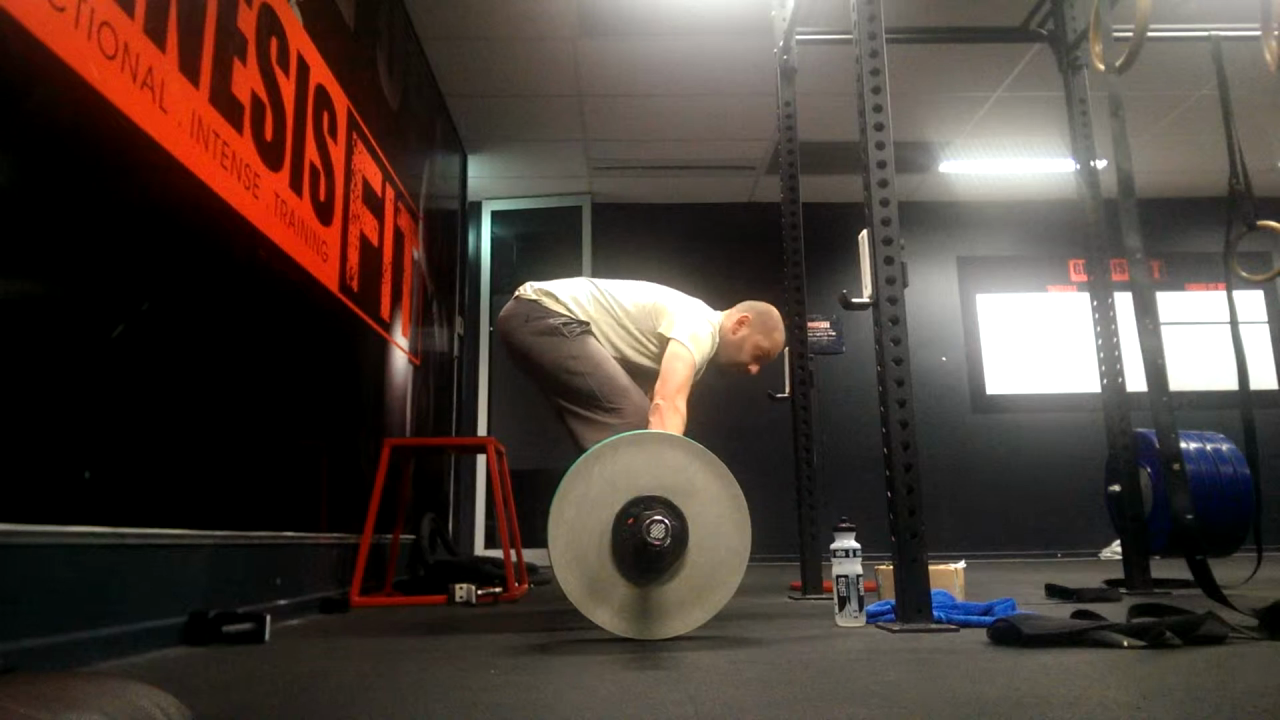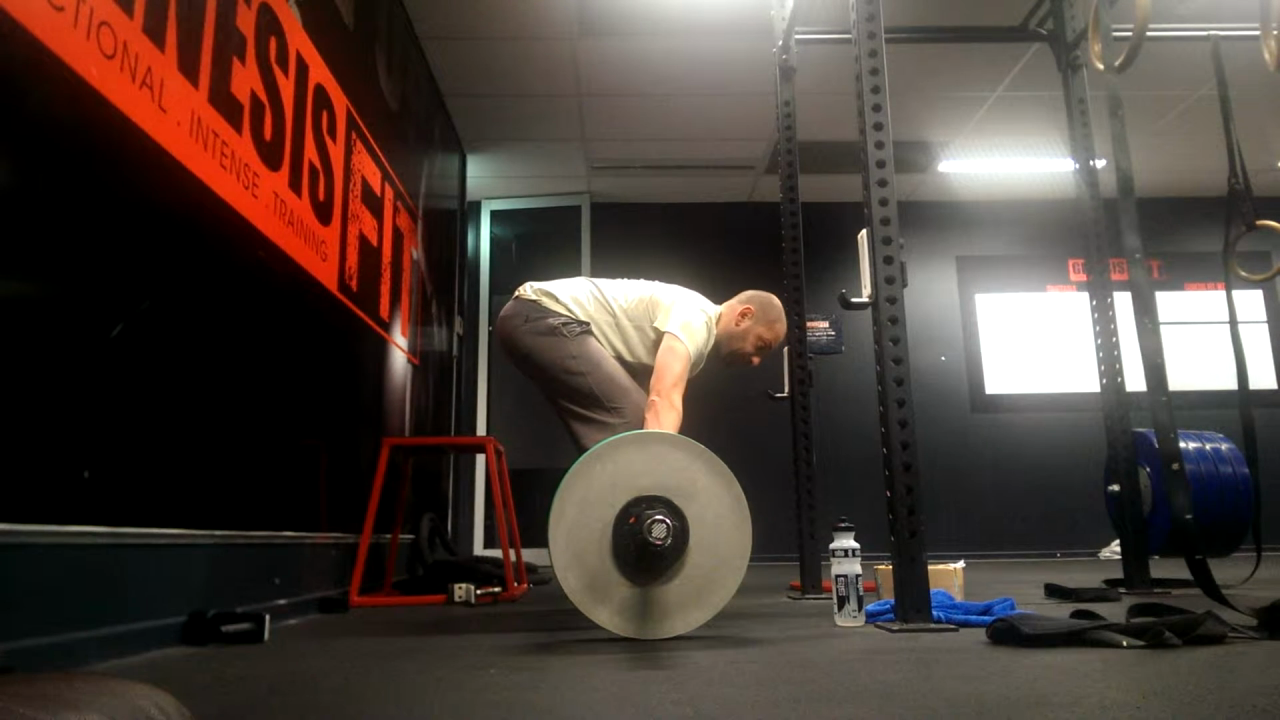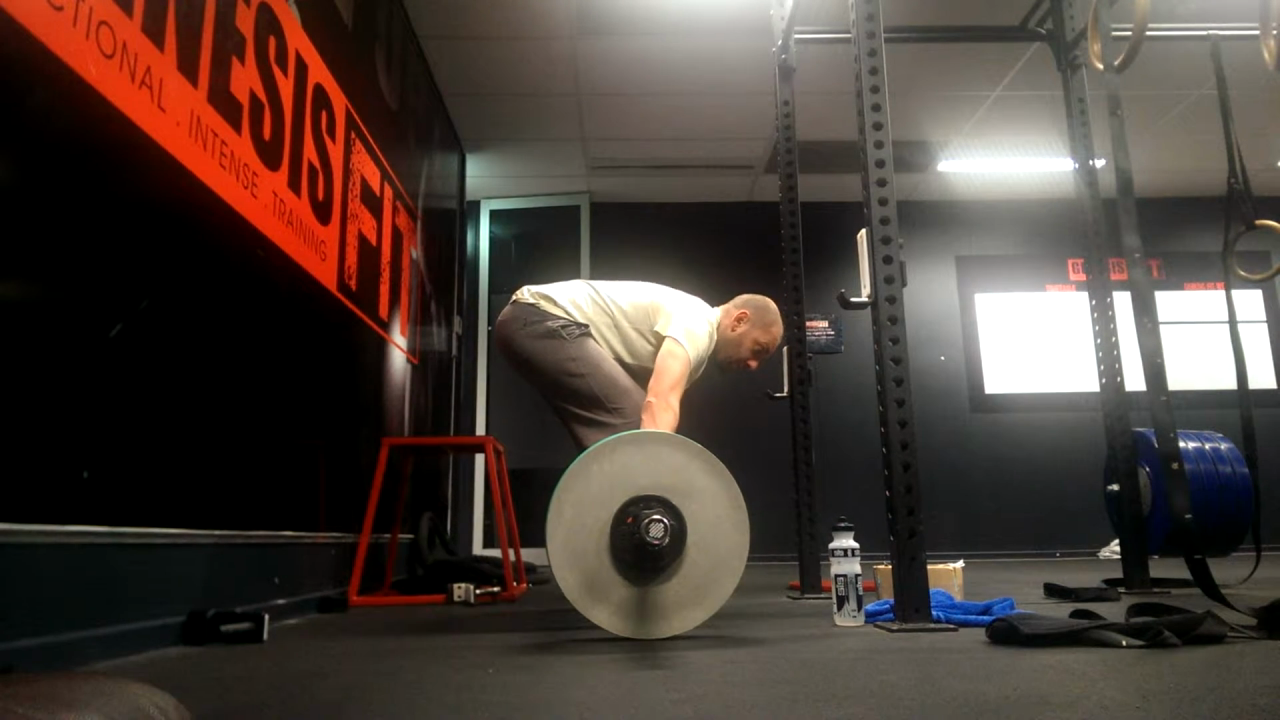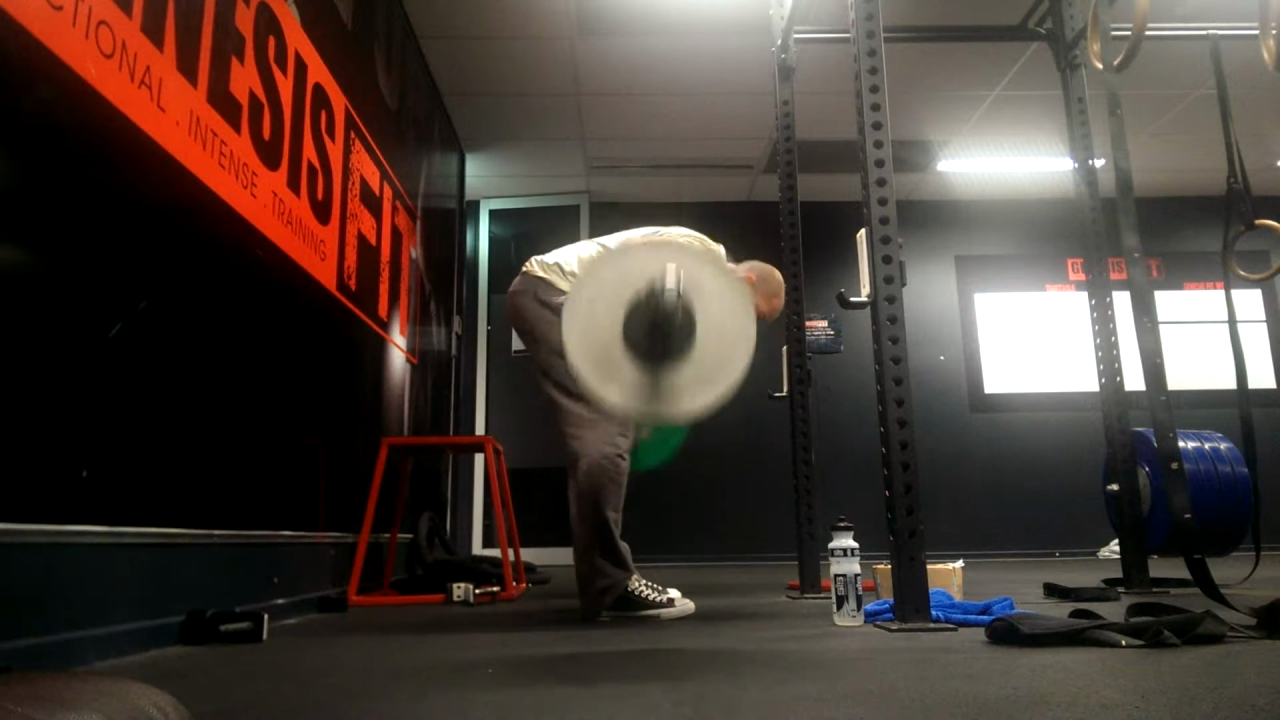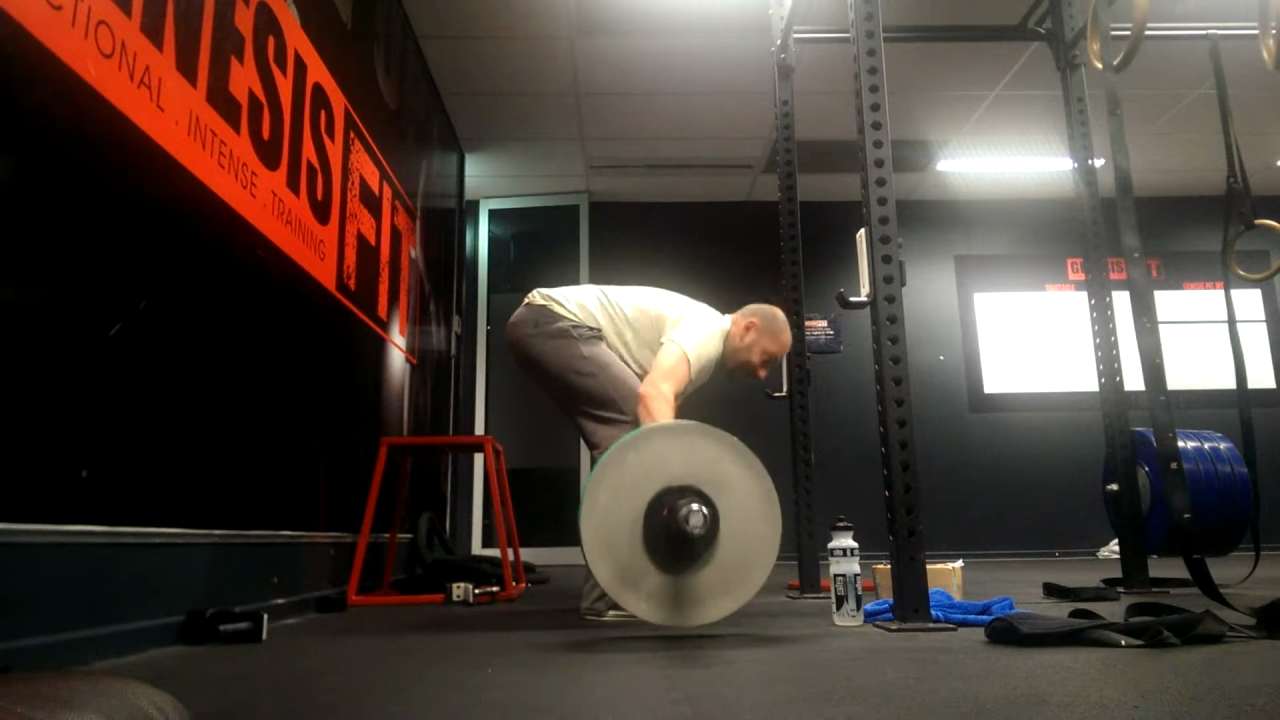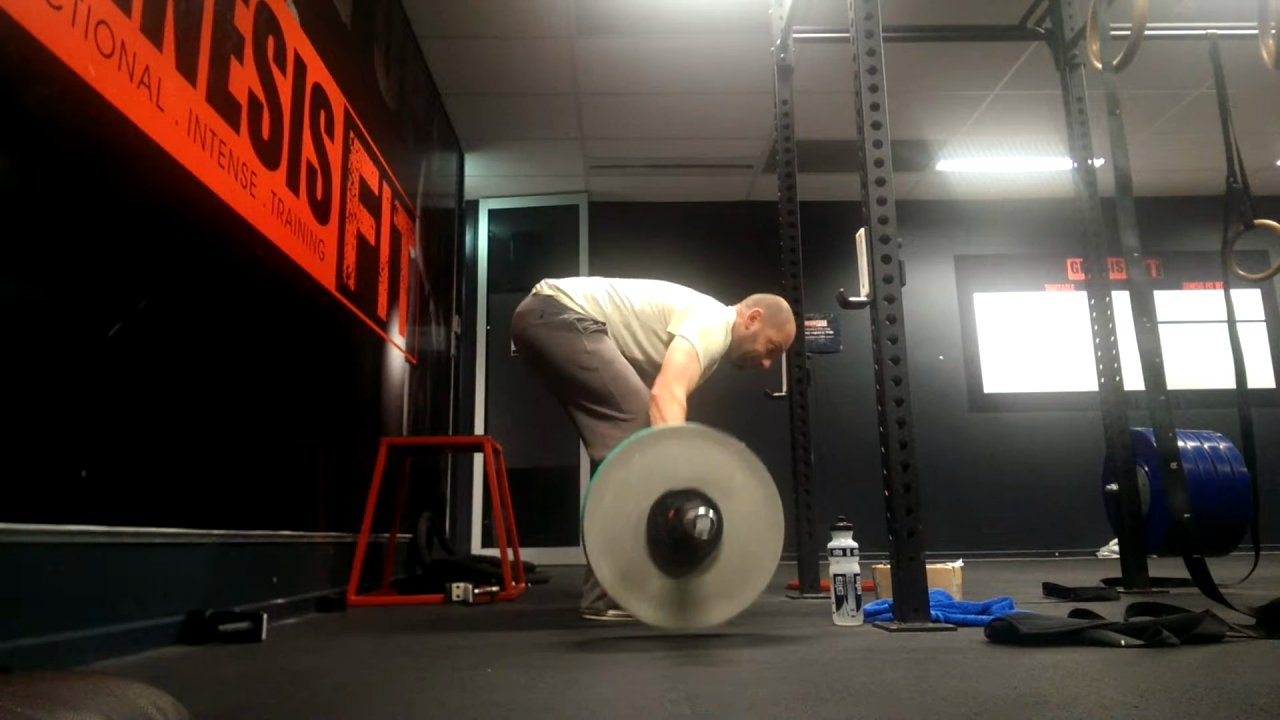
dt=0.7s
person 1, frame 1
left shoulder: (687, 354)
right shoulder: (699, 326)
left elbow: (658, 409)
right elbow: (667, 406)
left hip: (533, 318)
right hip: (541, 314)
left knee: (628, 424)
right knee: (628, 424)
person 1, frame 2
left shoulder: (696, 340)
right shoulder: (695, 317)
left elbow: (658, 400)
right elbow: (663, 400)
left hip: (530, 320)
right hip: (540, 315)
left knee: (625, 426)
right knee: (629, 423)
person 1, frame 3
left shoulder: (692, 343)
right shoulder: (697, 324)
right elbow: (660, 403)
left hip: (528, 322)
right hip: (540, 319)
left knee: (623, 425)
right knee: (629, 424)
person 1, frame 4
right shoulder: (706, 256)
left hip: (547, 295)
right hip: (547, 291)
left knee: (605, 423)
right knee: (607, 424)
left ankle: (607, 580)
right ankle: (610, 588)
person 1, frame 5
left shoulder: (703, 340)
right shoulder: (706, 330)
right elbow: (654, 395)
left hip: (540, 326)
right hip: (551, 321)
left knee: (629, 431)
right knee: (637, 430)
person 1, frame 6
left shoulder: (708, 342)
right shoulder: (713, 322)
right elbow: (666, 396)
left hip: (543, 319)
right hip: (556, 315)
left knee: (623, 436)
right knee: (634, 430)
